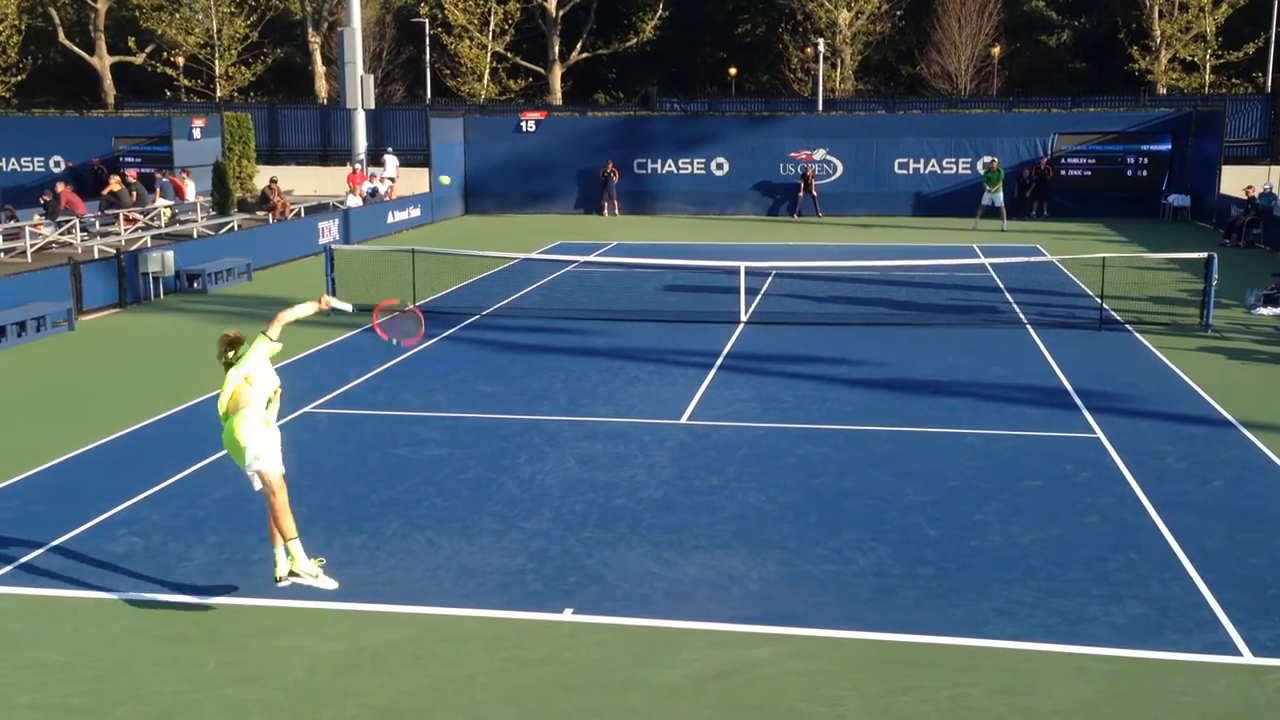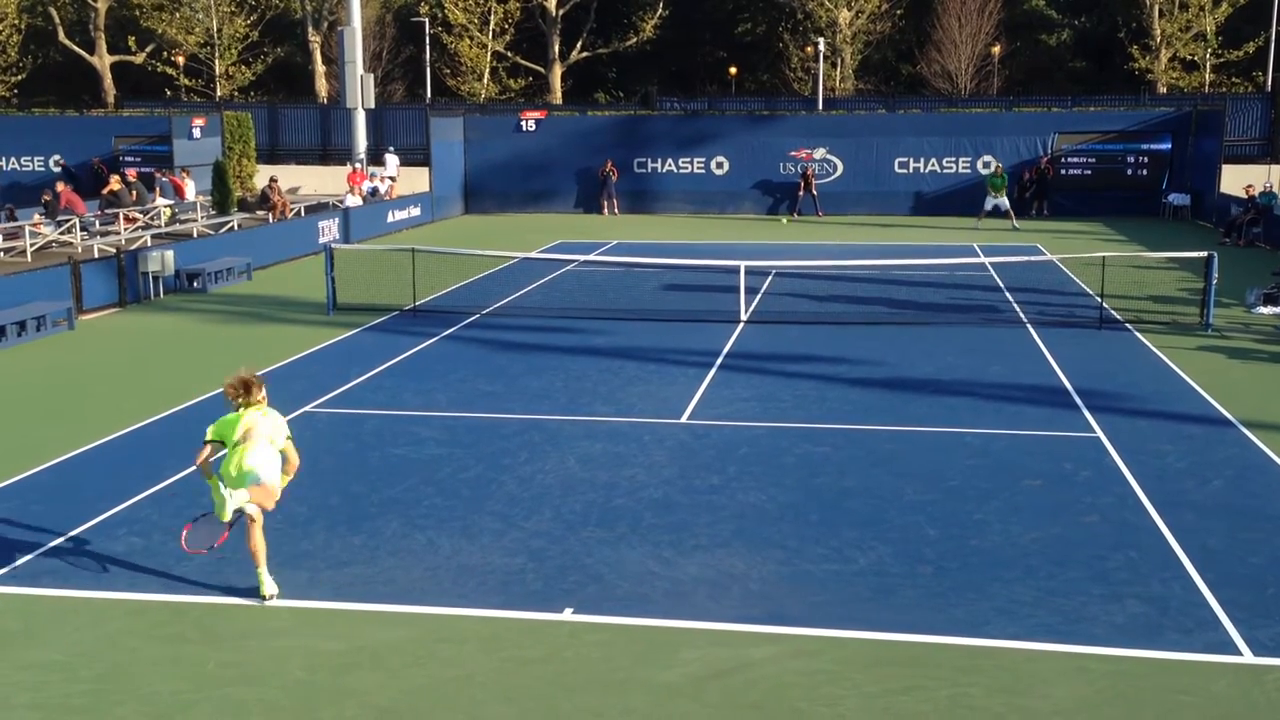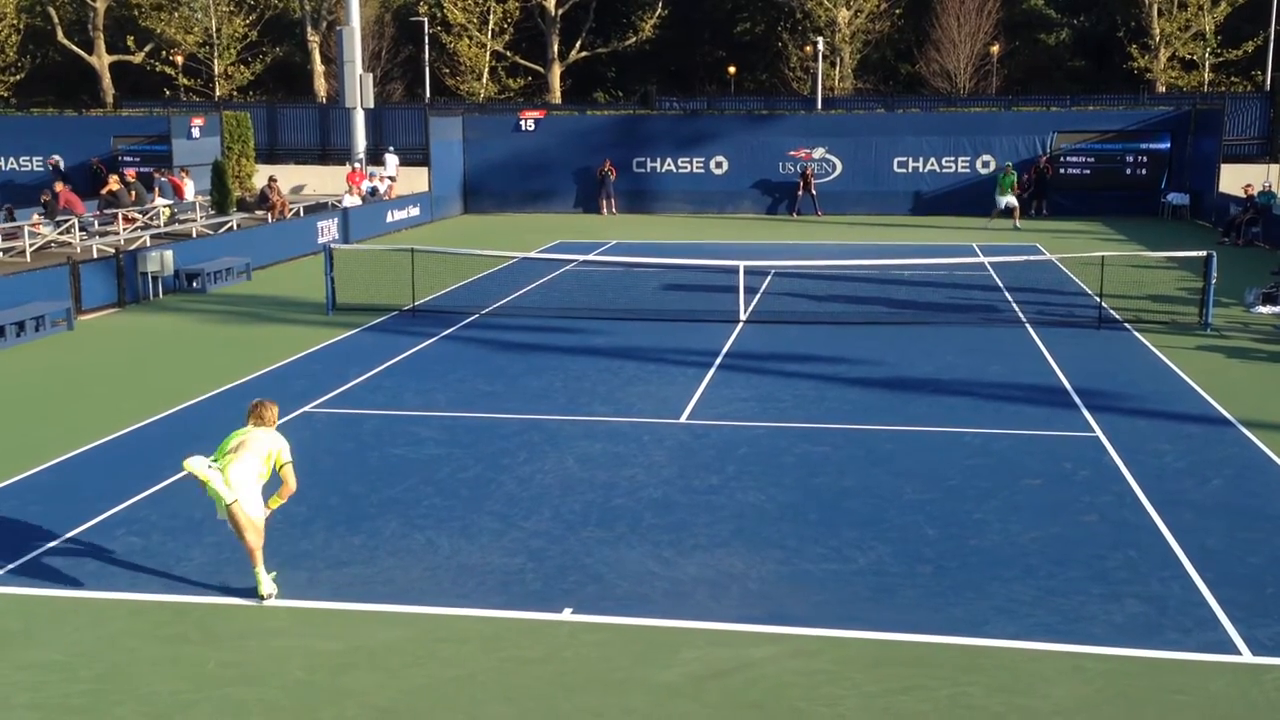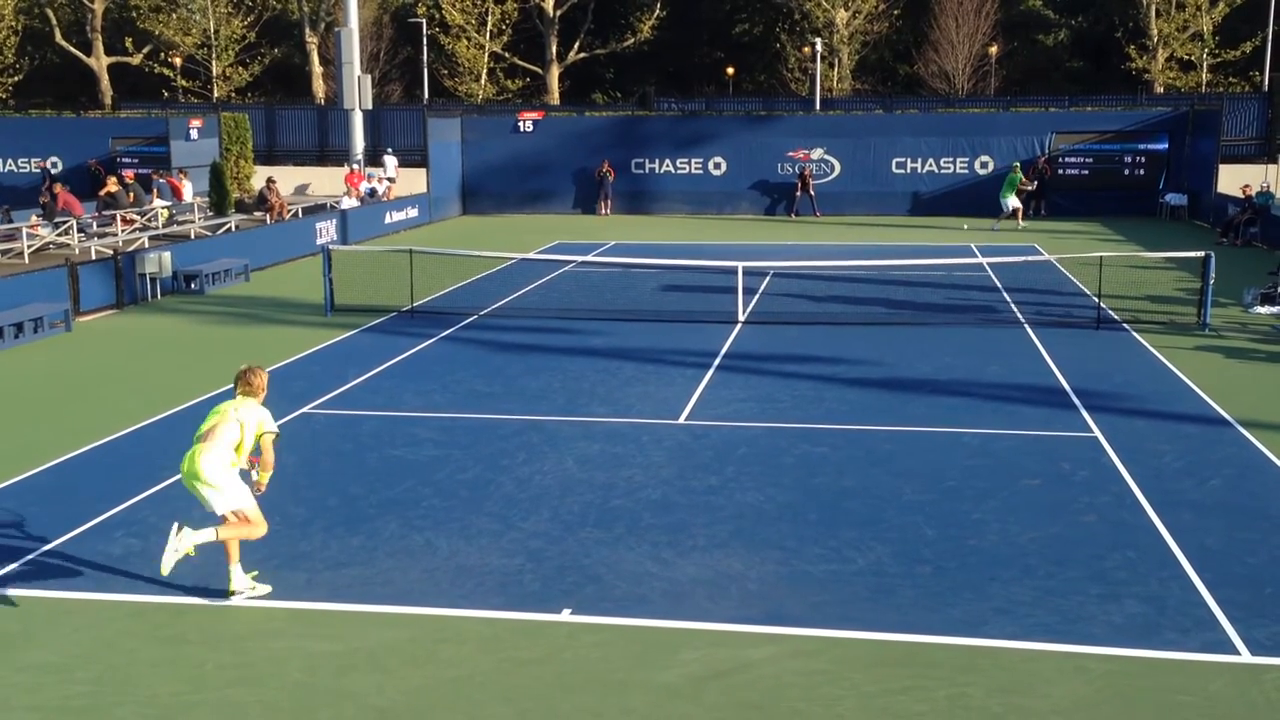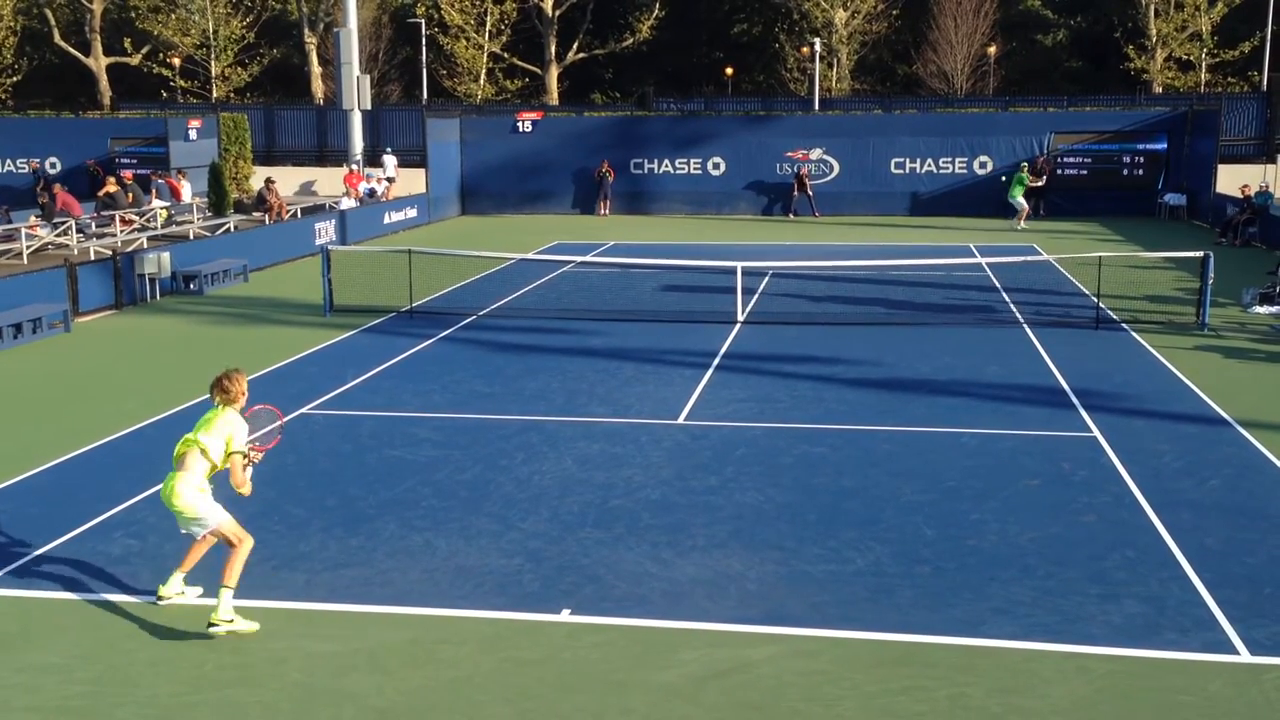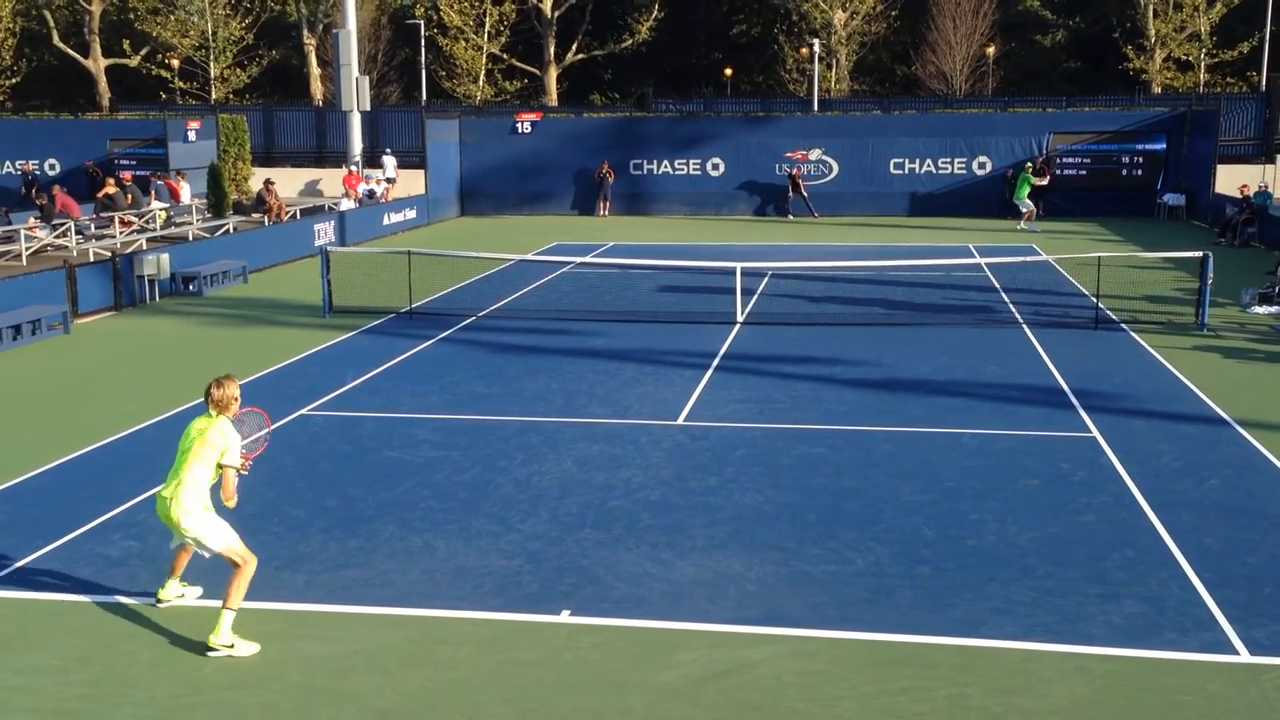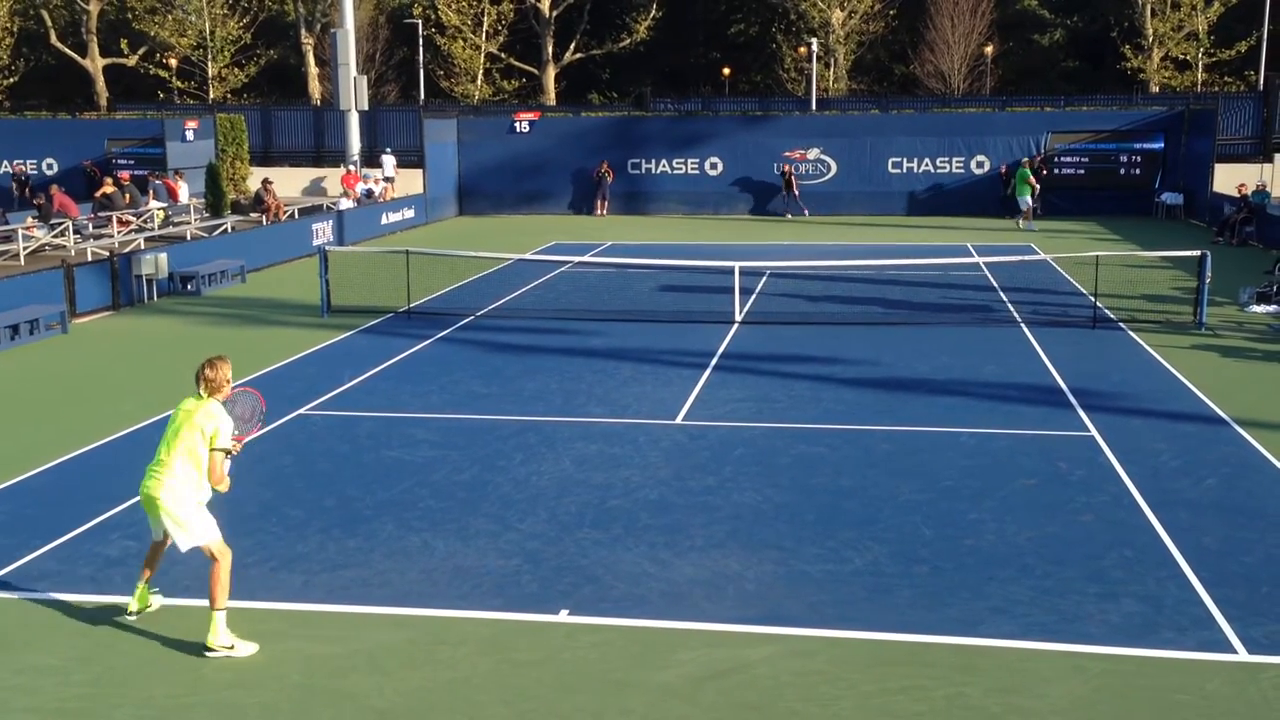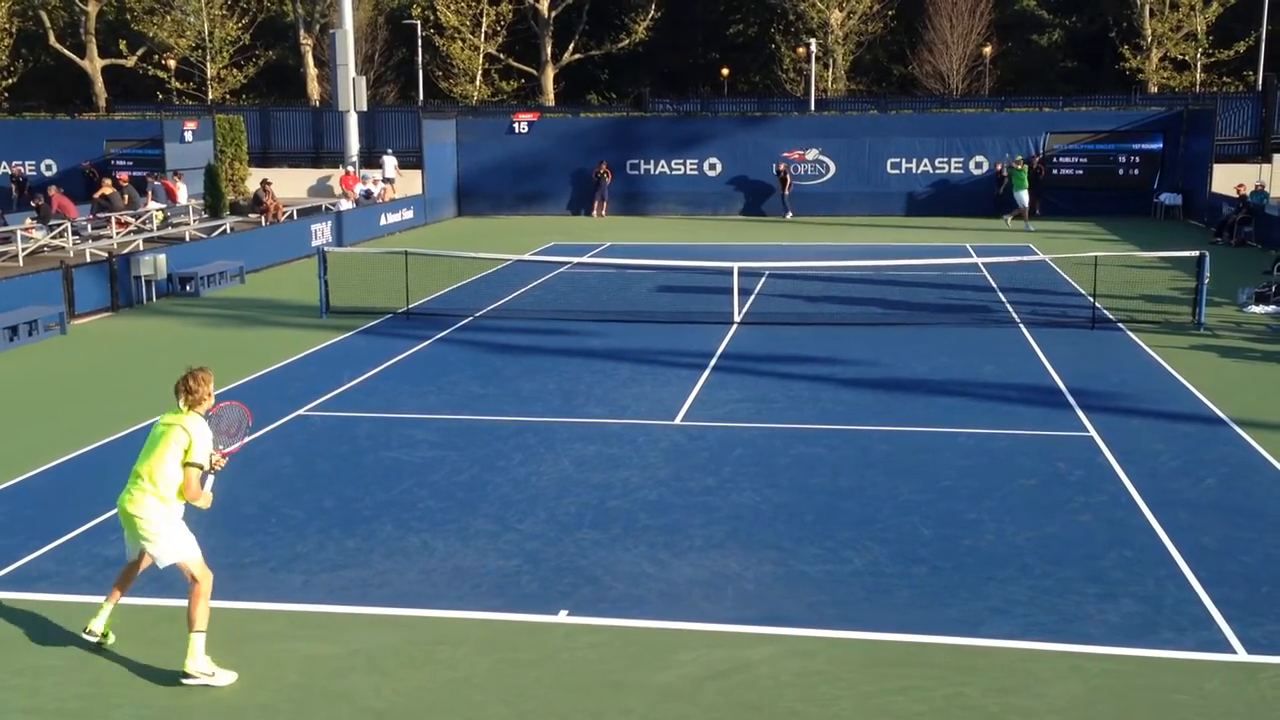
dt=0.2s
person 1, frame 1
right shoulder: (255, 353)
right elbow: (279, 319)
right wrist: (314, 305)
left hip: (234, 437)
right hip: (249, 429)
left knee: (275, 496)
right knee: (277, 493)
left ankle: (282, 566)
right ankle: (300, 565)
person 1, frame 2
left shoulder: (223, 423)
right shoulder: (272, 417)
left elbow: (202, 460)
right elbow: (292, 463)
left wrist: (216, 485)
right wrist: (277, 487)
left hip: (235, 467)
right hip: (262, 458)
left knee: (254, 520)
right knee: (266, 500)
left ankle: (265, 582)
right ankle: (235, 497)
person 1, frame 3
left shoulder: (234, 435)
right shoulder: (278, 439)
left elbow: (213, 467)
right elbow: (290, 485)
right wrist: (270, 506)
left hip: (219, 476)
right hip: (243, 476)
right knee: (253, 537)
left ankle: (264, 582)
person 1, frame 4
left shoulder: (221, 408)
right shoulder: (261, 413)
right elbow: (268, 459)
left wrist: (244, 463)
right wrist: (262, 480)
left hip: (190, 466)
right hip: (215, 467)
left knee: (234, 518)
right knee: (257, 528)
left ankle: (238, 580)
right ankle: (191, 537)
person 1, frame 5
left shoulder: (210, 416)
right shoulder: (236, 425)
right elbow: (237, 479)
left wrist: (242, 460)
right wrist: (245, 488)
left hip: (172, 488)
right hip: (189, 492)
left knee: (210, 534)
right knee: (242, 542)
left ankle: (172, 587)
right ankle: (223, 614)
person 1, frame 6
left shoulder: (197, 423)
right shoulder: (230, 436)
right elbow: (228, 492)
left wrist: (231, 466)
right wrist: (231, 500)
left hip: (165, 503)
right hip: (190, 510)
left knee: (190, 542)
right knee: (247, 562)
left ankle: (170, 590)
right ankle: (222, 636)
person 1, frame 7
left shoulder: (185, 405)
right shoulder: (221, 419)
right elbow: (215, 477)
left wrist: (222, 449)
right wrist: (222, 484)
left hip: (151, 487)
right hip: (178, 496)
left knee: (160, 540)
right knee: (222, 556)
left ankle: (139, 602)
right ankle: (218, 636)
person 1, frame 8
left shoulder: (166, 419)
right shoulder: (200, 431)
right elbow: (189, 490)
left wrist: (204, 463)
right wrist: (203, 500)
left hip: (130, 503)
right hip: (156, 513)
left knee: (138, 562)
right knee: (202, 577)
left ankle: (98, 625)
right ankle: (196, 662)
